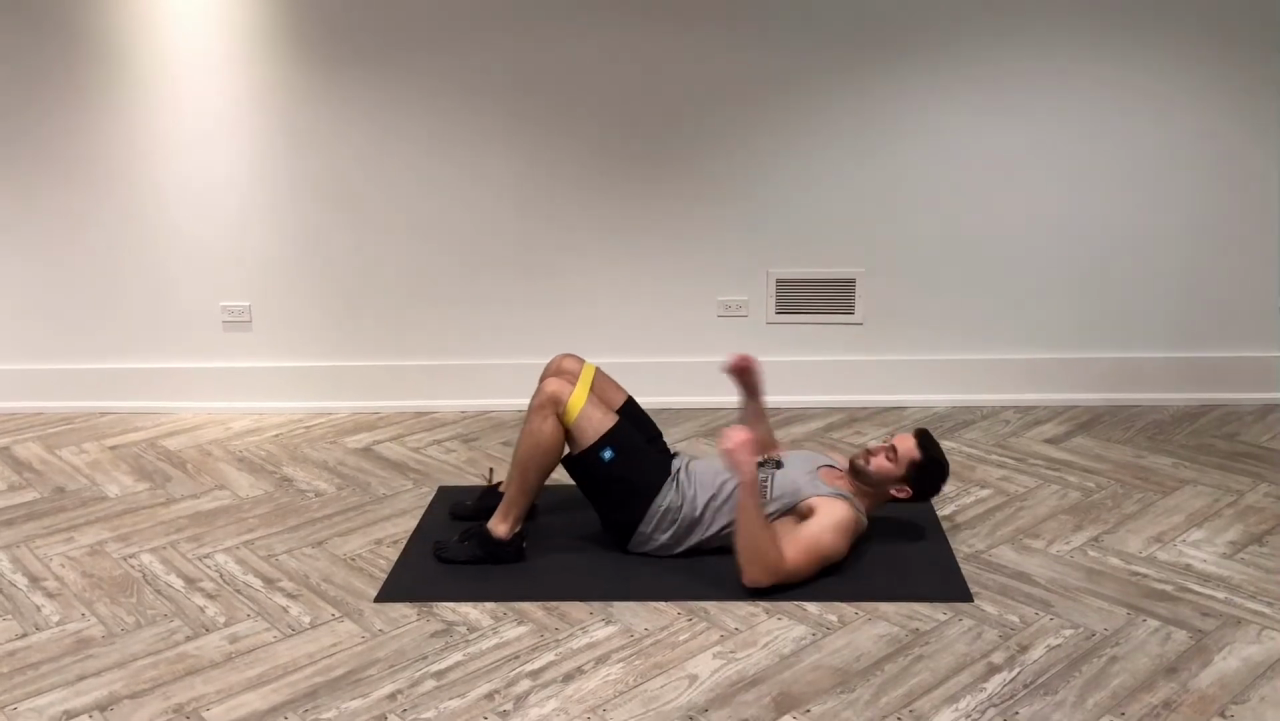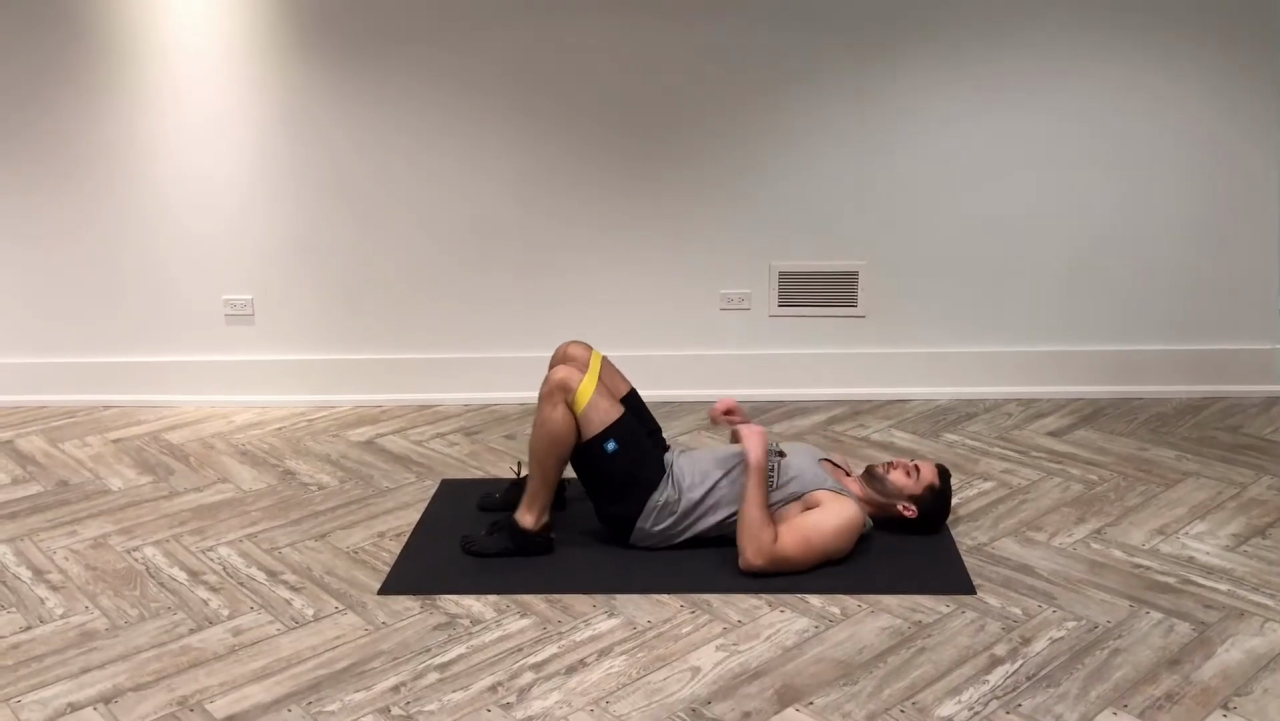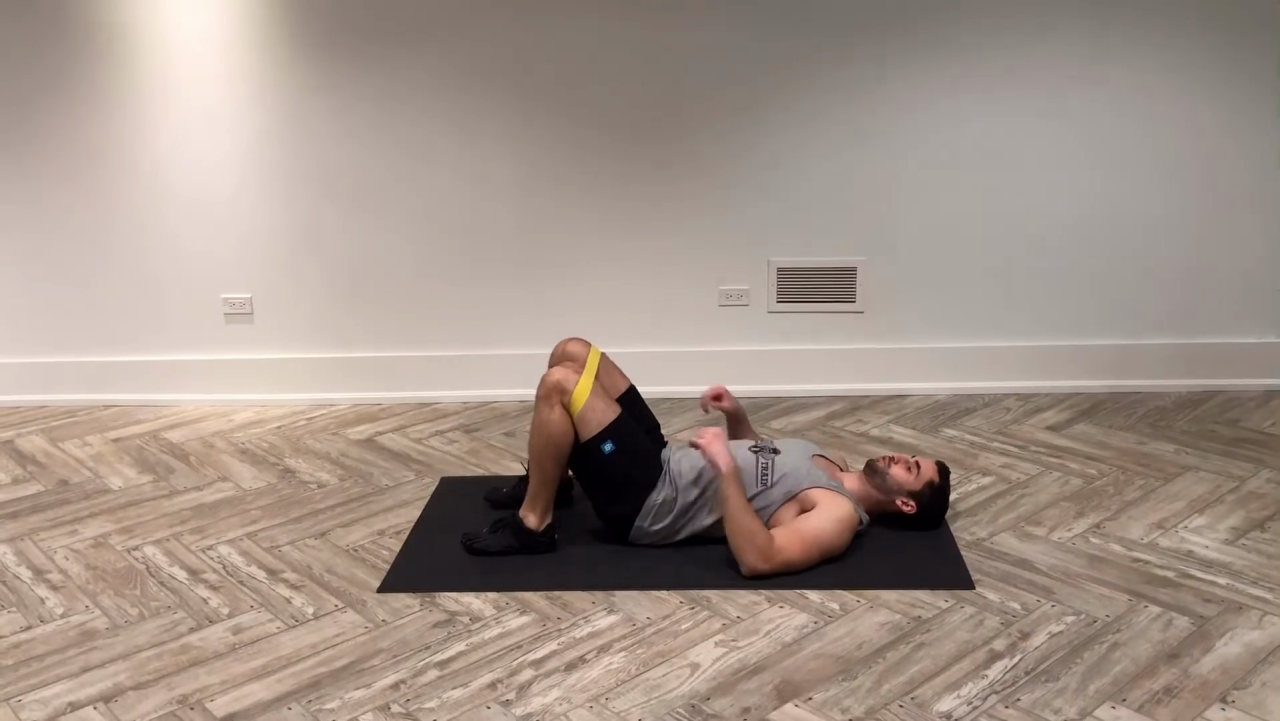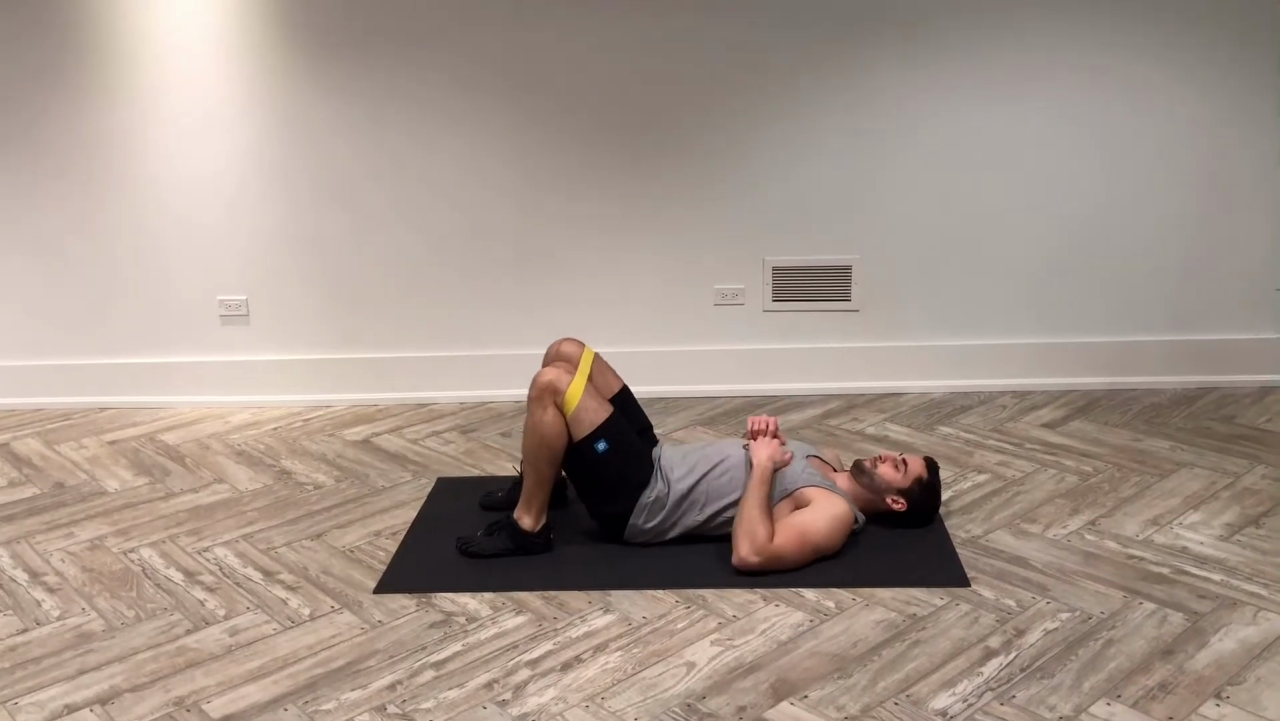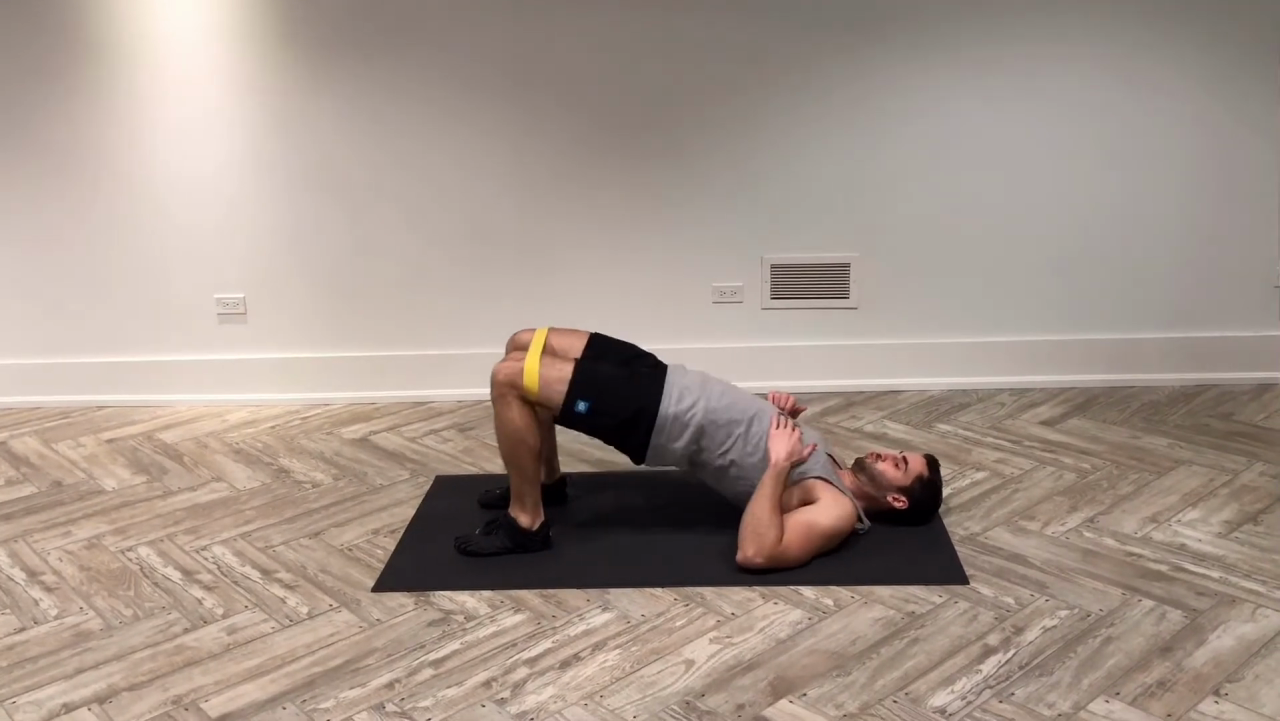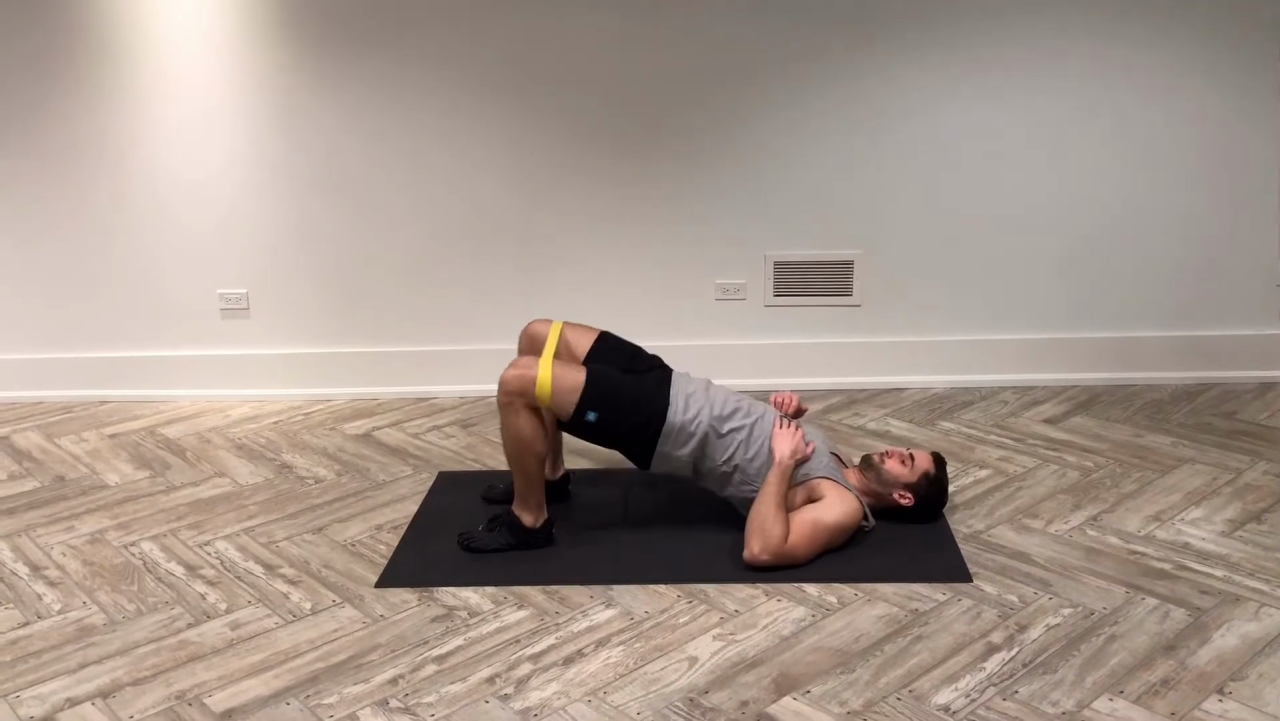
dt=0.5s
person 1, frame 1
left shoulder: (841, 518)
right shoulder: (839, 467)
left elbow: (758, 573)
left wrist: (745, 474)
right wrist: (751, 392)
left hip: (653, 516)
right hip: (672, 474)
left knee: (555, 396)
right knee: (566, 367)
left ankle: (502, 533)
right ankle: (511, 493)
person 1, frame 2
left shoulder: (844, 517)
right shoulder: (835, 469)
left elbow: (756, 555)
left wrist: (755, 462)
right wrist: (743, 426)
left hip: (648, 506)
right hip: (666, 466)
left knee: (563, 383)
right knee: (575, 354)
left ankle: (530, 525)
right ankle: (541, 485)
person 1, frame 3
left shoulder: (840, 515)
right shoulder: (831, 464)
left elbow: (756, 559)
left wrist: (723, 468)
right wrist: (736, 414)
left hip: (645, 504)
right hip: (662, 459)
left knee: (559, 384)
right knee: (572, 351)
left ankle: (532, 525)
right ankle: (549, 481)
person 1, frame 4
left shoulder: (834, 515)
right shoulder: (827, 465)
left elbow: (749, 554)
left wrist: (763, 467)
right wrist: (765, 435)
left hip: (639, 502)
right hip: (654, 460)
left knee: (551, 384)
right knee: (567, 352)
left ankle: (527, 526)
right ankle: (544, 482)
person 1, frame 5
left shoulder: (838, 512)
right shoulder: (827, 461)
left elbow: (753, 552)
left wrist: (780, 463)
right wrist: (785, 414)
left hip: (659, 420)
left knee: (509, 377)
right knee: (525, 344)
left ankle: (525, 523)
right ankle: (545, 480)
person 1, frame 6
left shoulder: (844, 509)
right shoulder: (831, 459)
left elbow: (761, 551)
left wrist: (784, 463)
right wrist: (786, 411)
left hip: (668, 426)
right hip: (672, 390)
left knee: (518, 380)
right knee: (539, 335)
left ankle: (528, 522)
right ankle: (548, 476)
